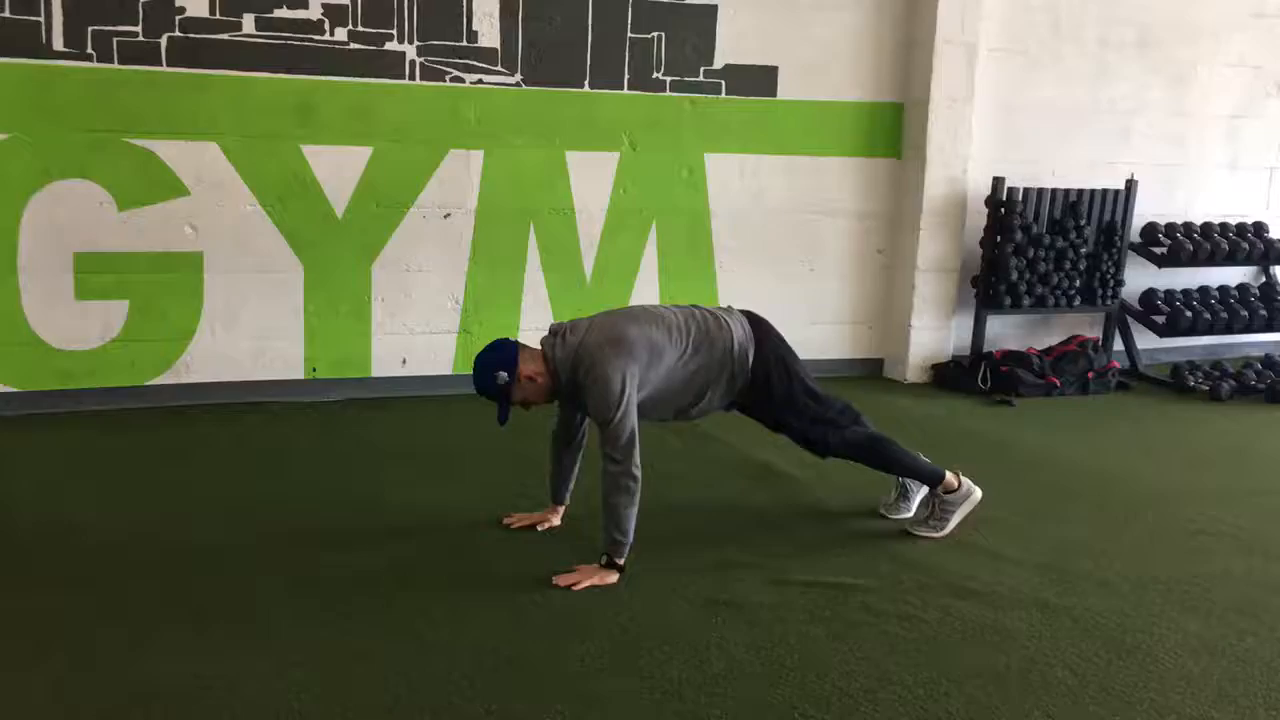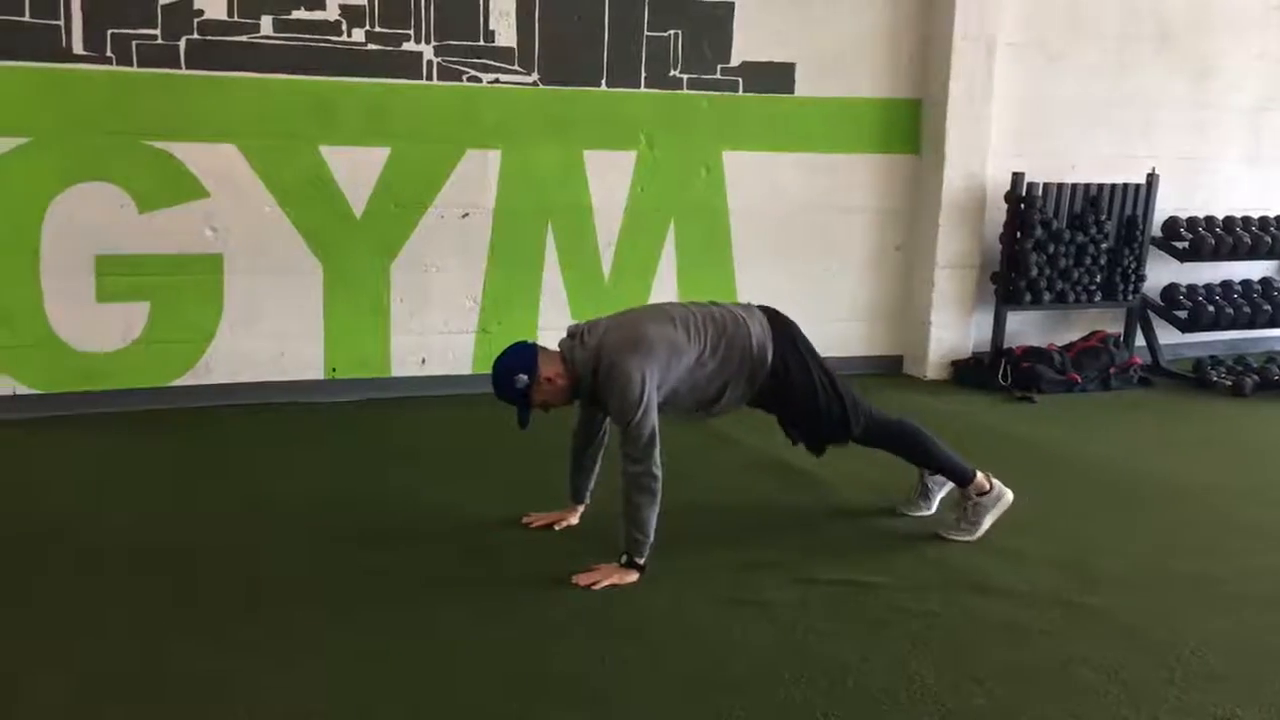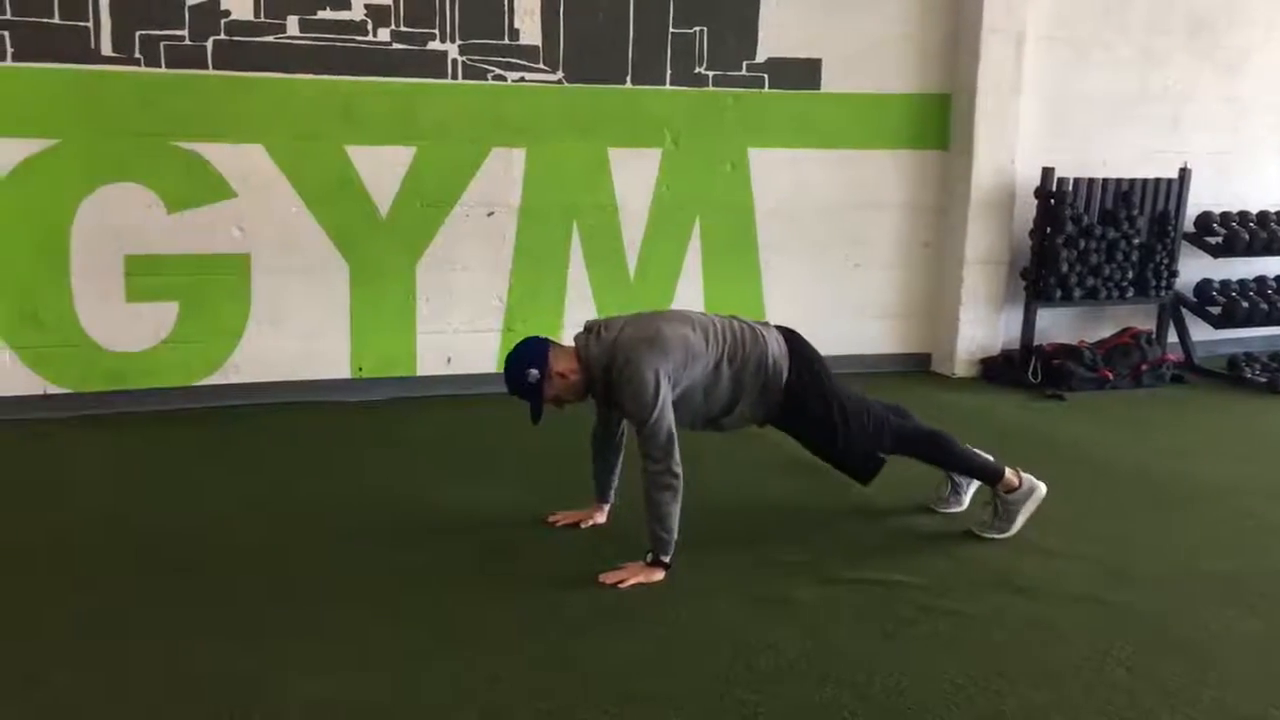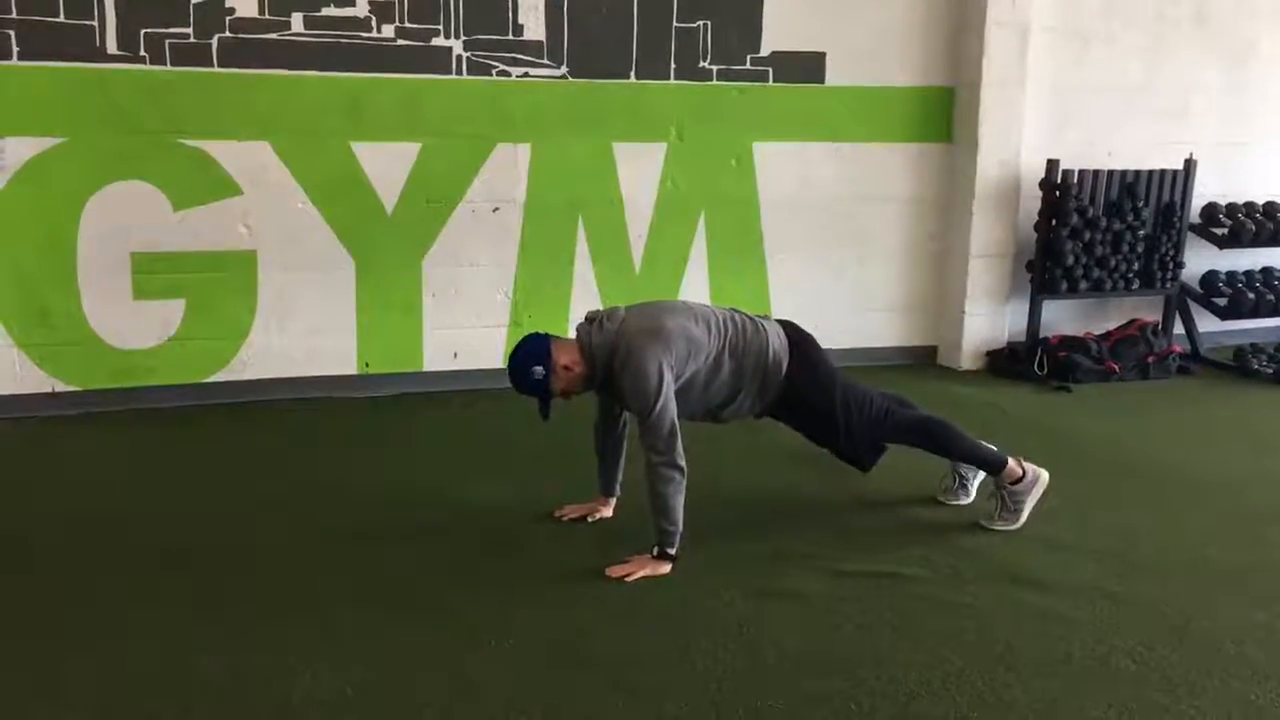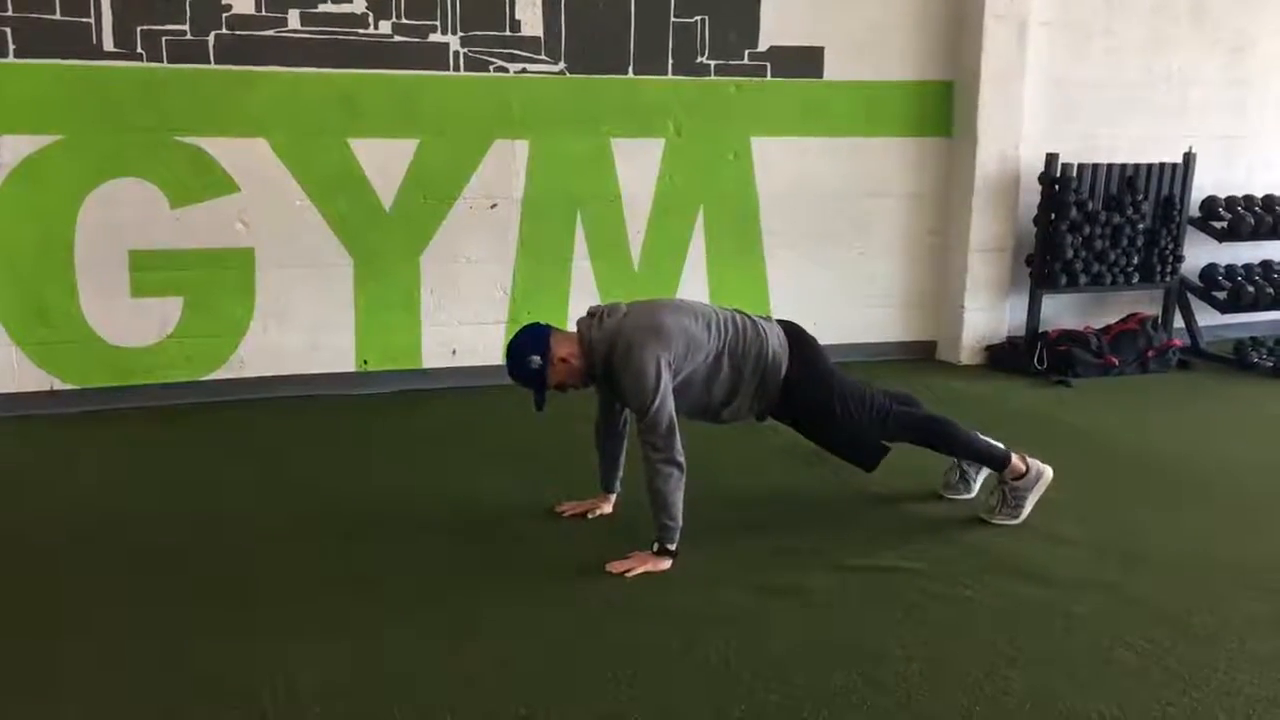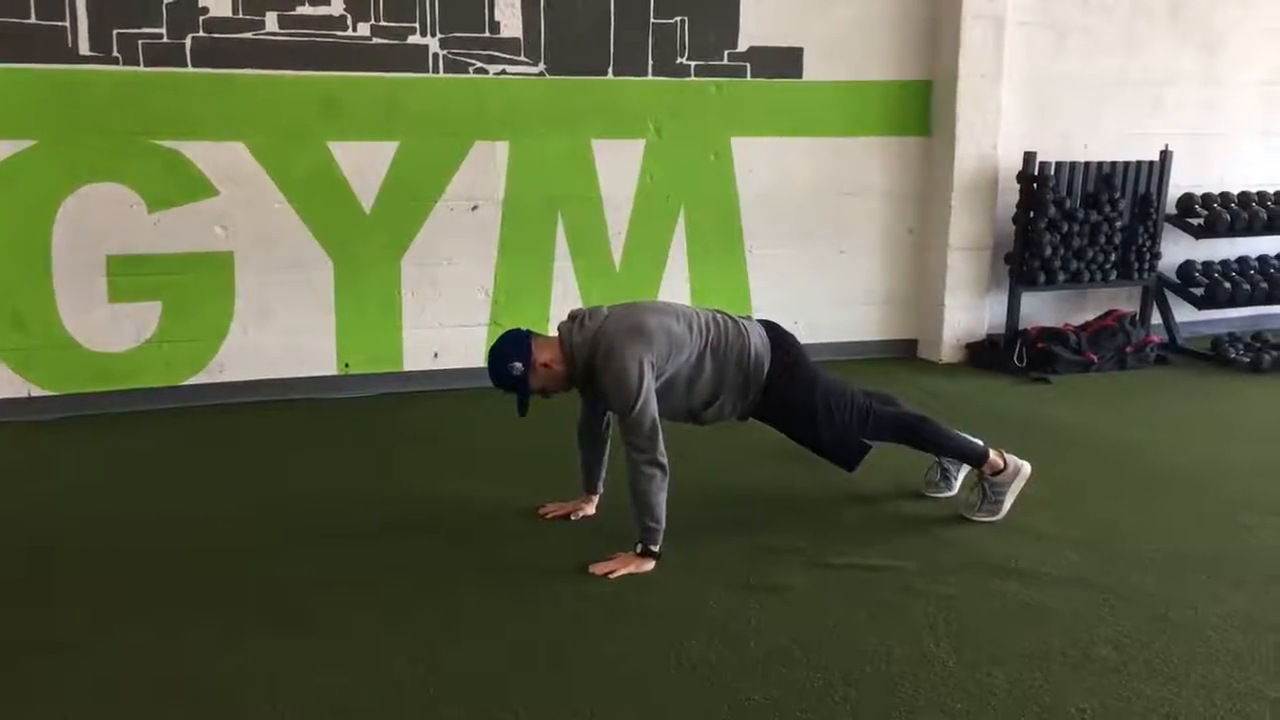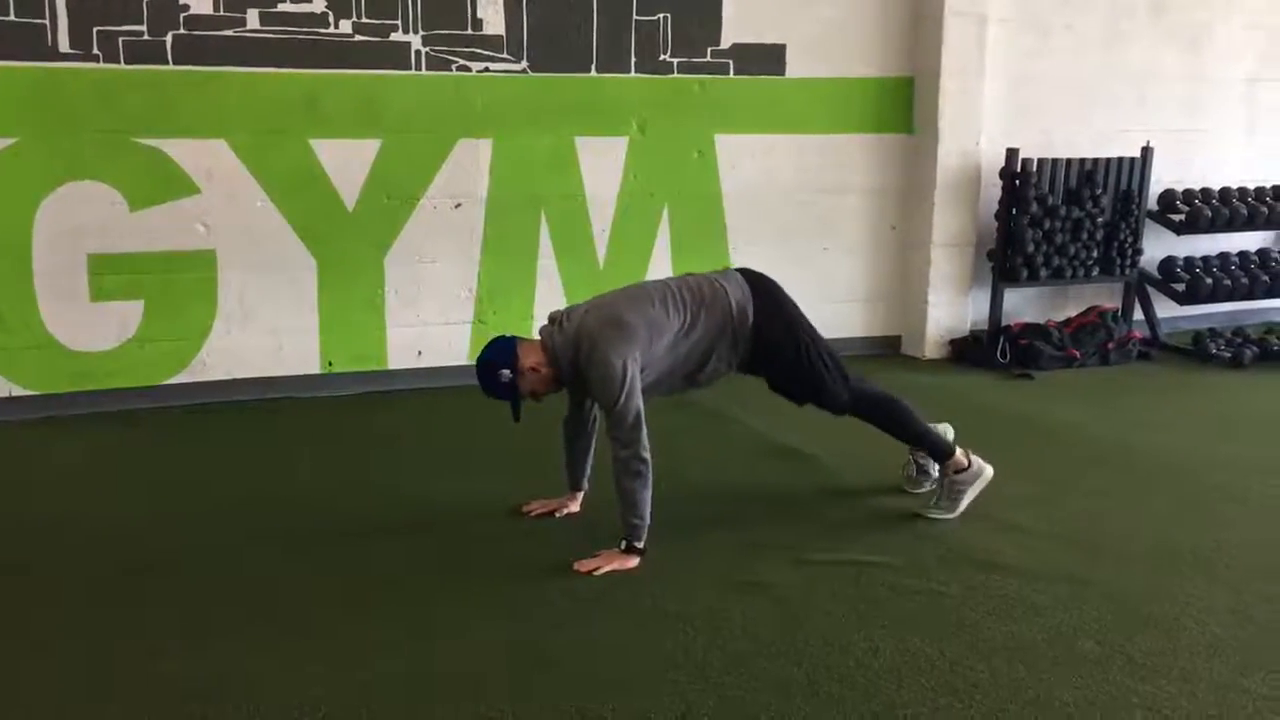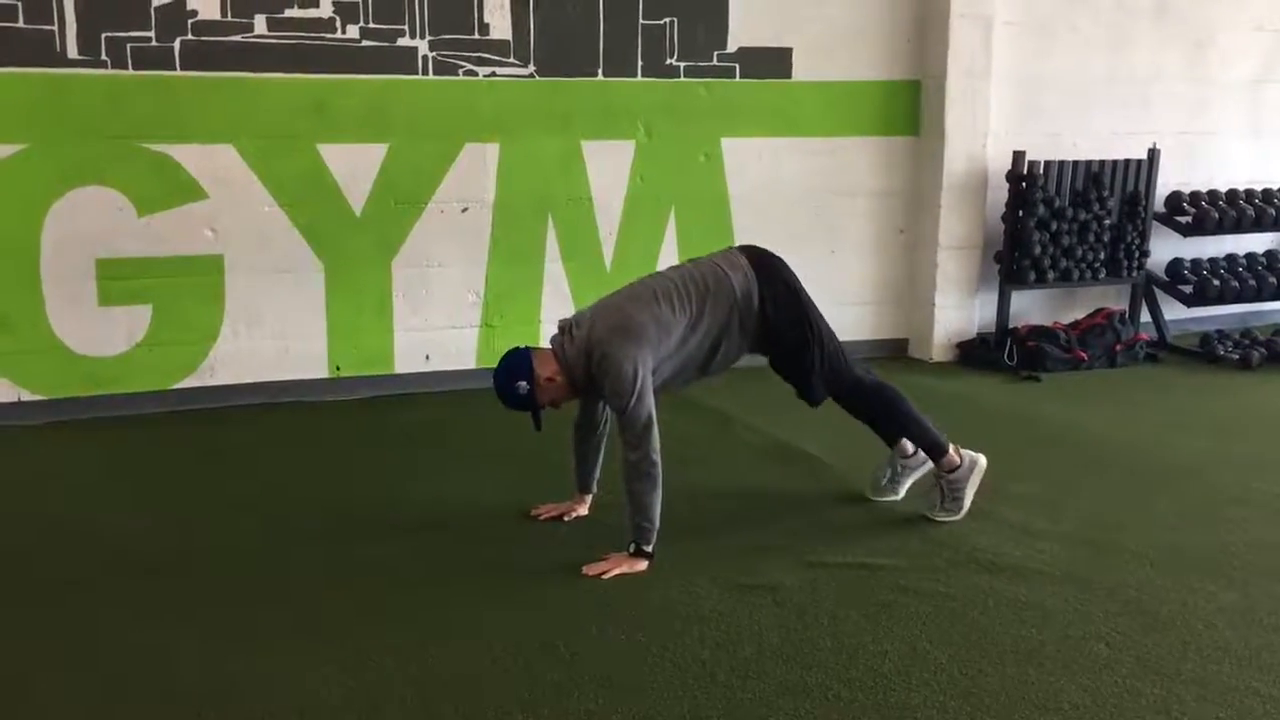
dt=0.4s
person 1, frame 1
left shoulder: (601, 368)
right shoulder: (564, 353)
left elbow: (622, 465)
right elbow: (569, 432)
left wrist: (612, 564)
right wrist: (555, 507)
left hip: (747, 355)
right hip: (729, 350)
left knee: (832, 430)
right knee: (823, 418)
left ankle: (949, 486)
right ankle: (912, 476)
person 1, frame 2
left shoulder: (621, 369)
right shoulder: (584, 355)
left elbow: (643, 466)
right elbow: (590, 432)
left wrist: (633, 562)
right wrist: (575, 506)
left hip: (766, 348)
right hip: (748, 340)
left knee: (859, 423)
right knee: (844, 417)
left ankle: (980, 488)
right ankle: (933, 471)
person 1, frame 3
left shoulder: (634, 367)
right shoulder: (599, 352)
left elbow: (662, 463)
right elbow: (608, 429)
left wrist: (658, 561)
right wrist: (600, 504)
left hip: (782, 374)
right hip: (767, 370)
left knee: (882, 432)
right knee: (871, 423)
left ankle: (1010, 483)
right ankle: (963, 468)
person 1, frame 4
left shoulder: (637, 358)
right shoulder: (601, 342)
left elbow: (665, 455)
right elbow: (611, 422)
left wrist: (665, 554)
right wrist: (606, 499)
left hip: (784, 367)
right hip: (765, 361)
left knee: (882, 422)
right knee: (874, 414)
left ankle: (1015, 475)
right ankle: (969, 457)
person 1, frame 5
left shoulder: (634, 354)
right shoulder: (602, 337)
left elbow: (663, 451)
right elbow: (612, 418)
left wrist: (664, 549)
right wrist: (607, 494)
left hip: (784, 370)
right hip: (768, 359)
left knee: (886, 420)
right knee: (878, 409)
left ankle: (1019, 470)
right ankle: (971, 451)
person 1, frame 6
left shoulder: (616, 356)
right shoulder: (583, 342)
left elbow: (646, 452)
right elbow: (595, 420)
left wrist: (648, 550)
right wrist: (589, 496)
left hip: (766, 371)
right hip: (750, 362)
left knee: (868, 418)
right knee: (859, 407)
left ankle: (998, 465)
right ankle: (951, 451)
person 1, frame 7
left shoulder: (601, 352)
right shoulder: (568, 340)
left elbow: (631, 447)
right elbow: (581, 415)
left wrist: (633, 547)
right wrist: (575, 493)
left hip: (752, 314)
right hip: (734, 308)
left knee: (844, 393)
right knee: (833, 389)
left ankle: (961, 464)
right ankle: (927, 439)
person 1, frame 8
left shoulder: (614, 358)
right shoulder: (578, 346)
left elbow: (642, 451)
right elbow: (592, 418)
left wrist: (641, 551)
right wrist: (582, 496)
left hip: (759, 291)
right hip: (740, 283)
left knee: (845, 379)
right knee: (827, 376)
left ankle: (953, 462)
right ankle: (906, 452)
